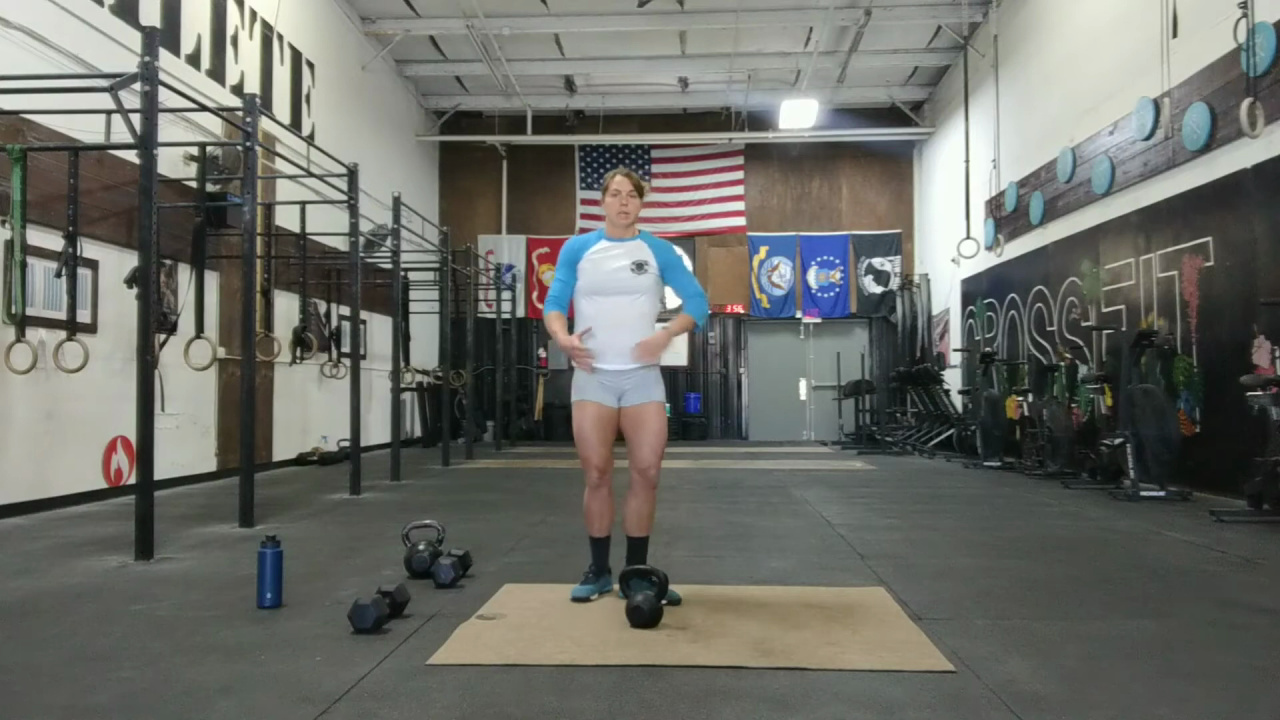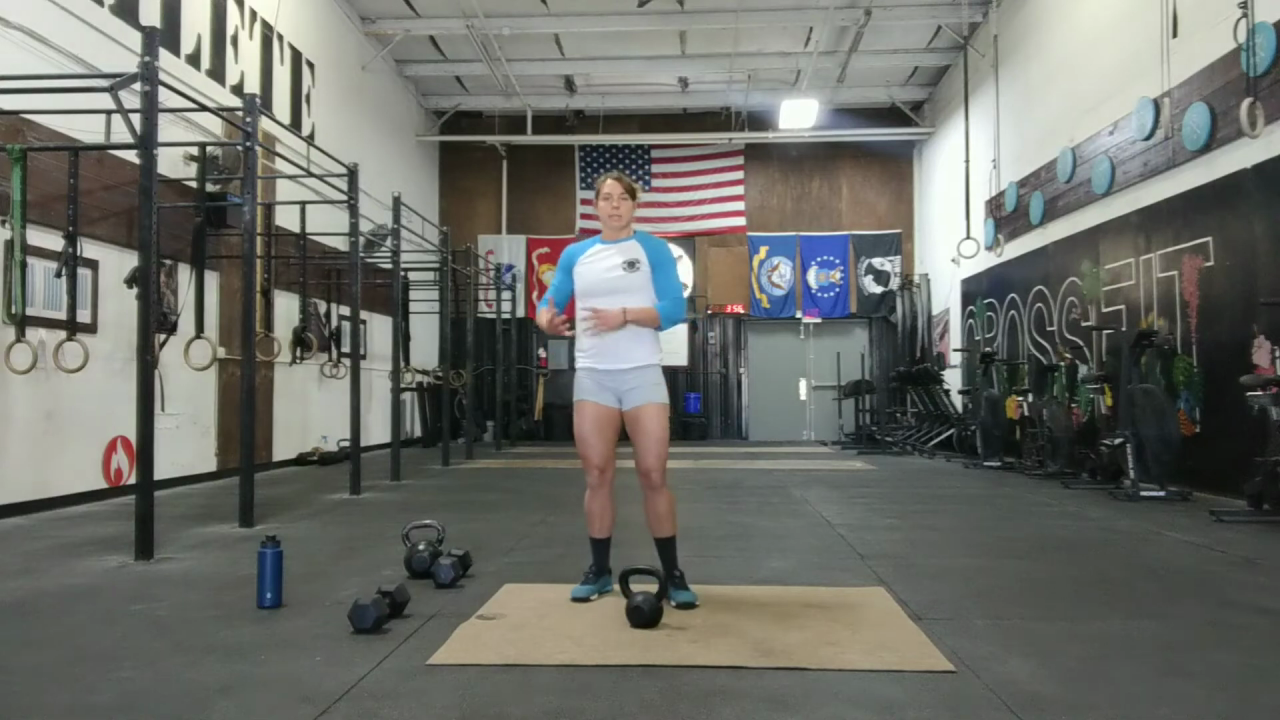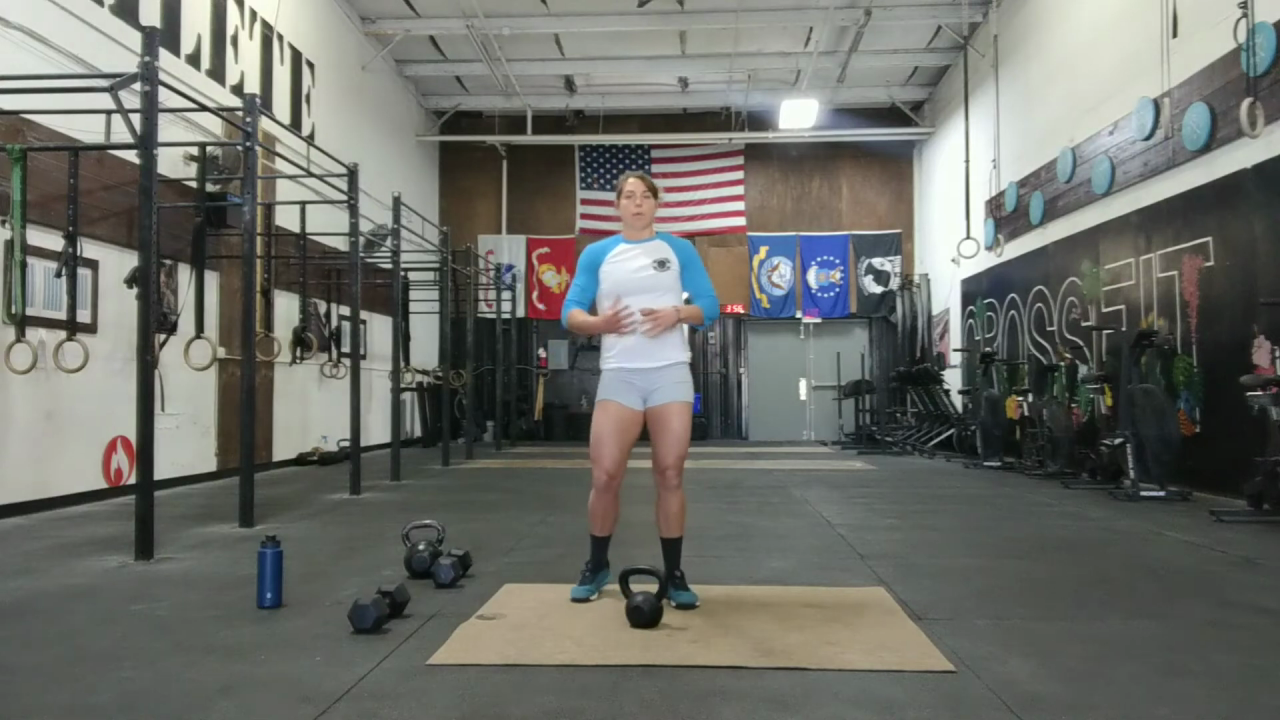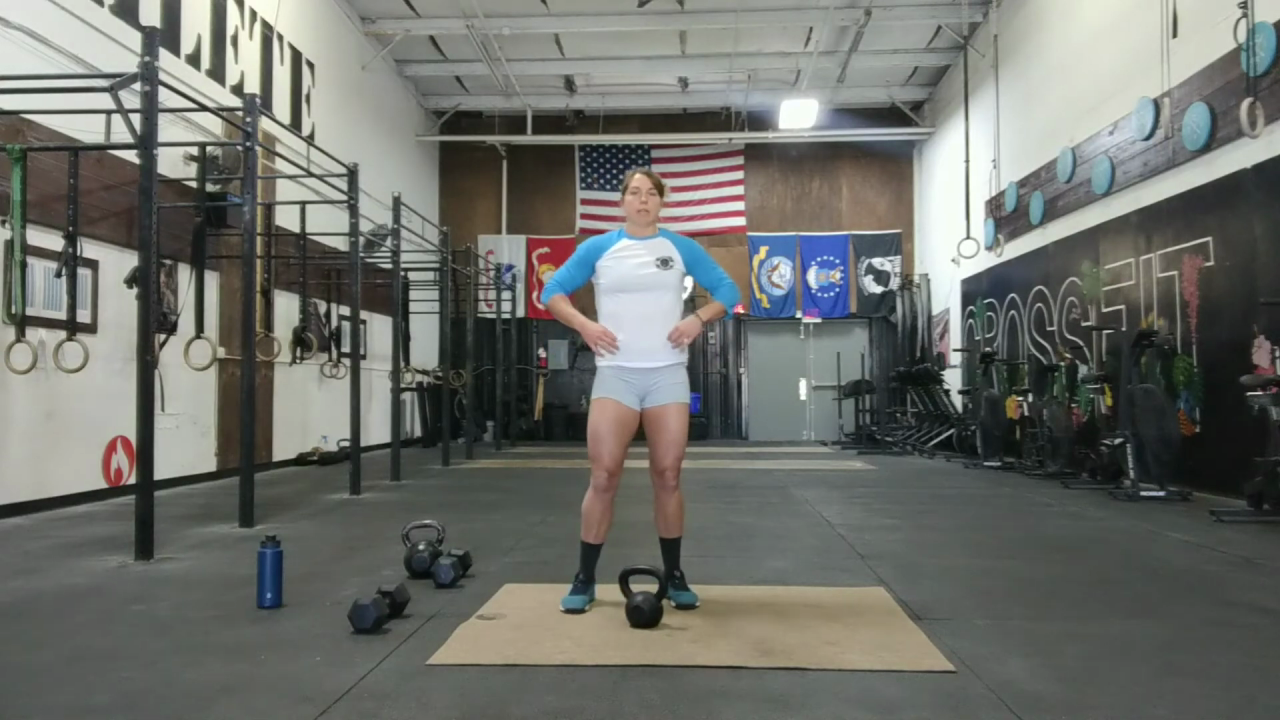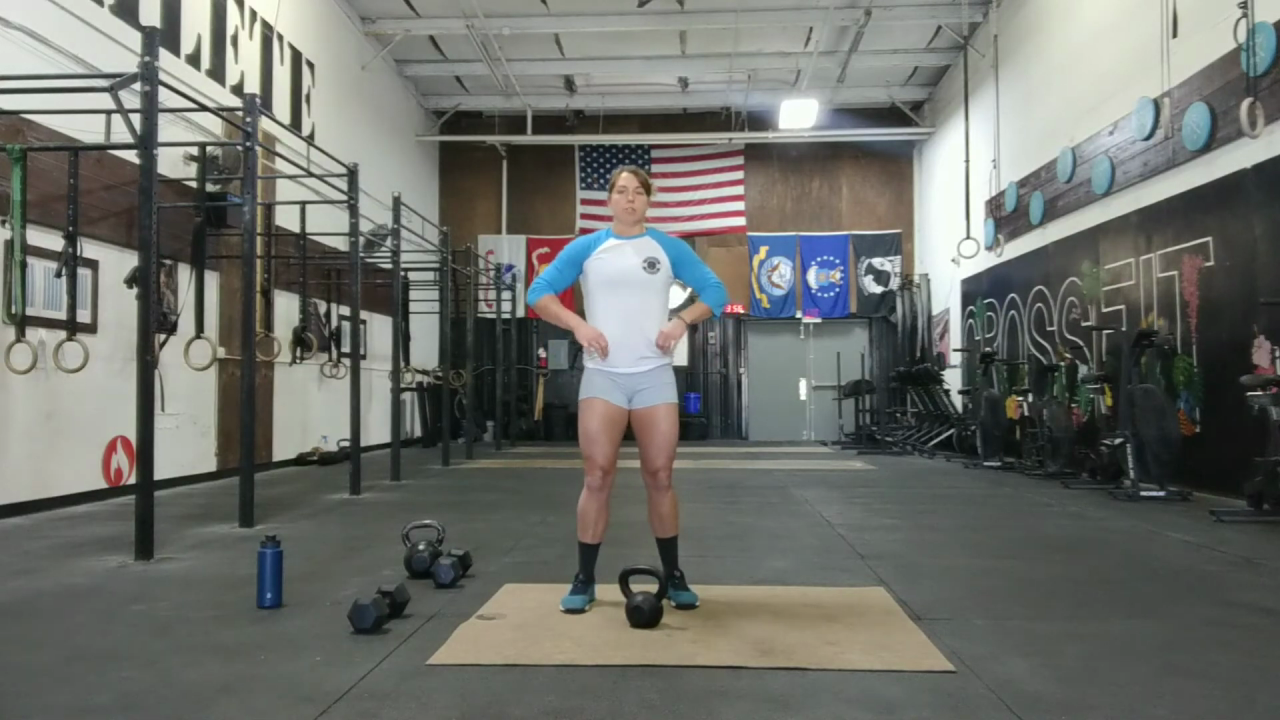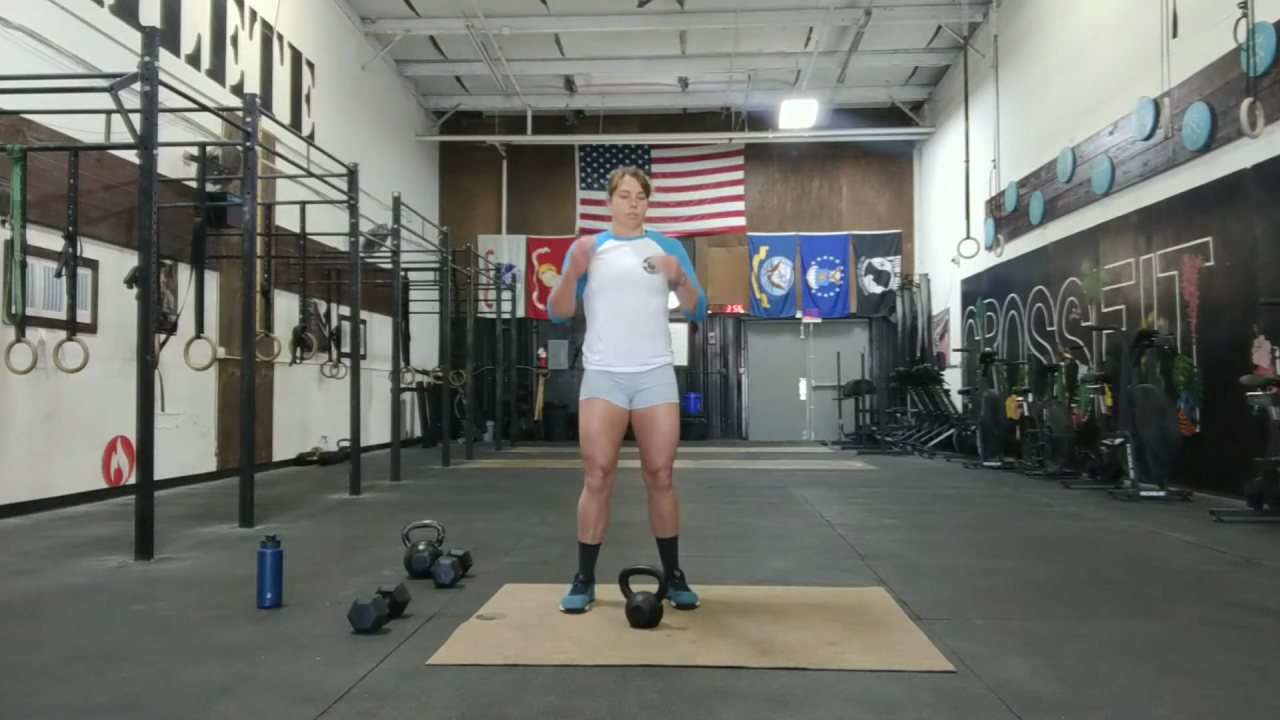
dt=0.4s
person 1, frame 1
left shoulder: (659, 251)
right shoulder: (576, 249)
left elbow: (697, 303)
right elbow: (554, 305)
left wrist: (666, 334)
right wrist: (563, 338)
left hip: (643, 376)
right hip: (592, 375)
left knee: (647, 475)
right knee: (596, 476)
left ankle: (636, 571)
right ankle: (599, 569)
person 1, frame 2
left shoulder: (654, 250)
right shoulder: (574, 255)
left elbow: (673, 309)
right elbow: (550, 302)
left wrist: (624, 315)
right wrist: (548, 322)
left hip: (643, 375)
right hip: (592, 377)
left knee: (653, 477)
right knee: (597, 476)
left ankle: (672, 573)
right ankle: (599, 570)
person 1, frame 3
left shoulder: (679, 250)
right shoulder: (596, 254)
left elbow: (708, 304)
right elbow: (570, 311)
left wrist: (676, 312)
right wrist: (600, 321)
left hip: (671, 375)
right hip: (618, 376)
left knee: (670, 477)
right knee: (605, 476)
left ankle: (674, 575)
right ankle: (597, 565)
person 1, frame 4
left shoulder: (682, 247)
right shoulder: (597, 248)
left elbow: (727, 290)
right elbow: (552, 291)
left wrist: (697, 319)
right wrist: (585, 324)
left hip: (668, 375)
right hip: (615, 374)
left knee: (667, 478)
right knee: (603, 478)
left ankle: (674, 576)
right ankle: (584, 579)
person 1, frame 5
left shoulder: (670, 248)
right shoulder: (584, 248)
left elbow: (715, 292)
right elbow: (538, 293)
left wrist: (683, 322)
right wrist: (578, 326)
left hip: (655, 375)
right hip: (603, 376)
left knee: (660, 477)
right knee: (597, 478)
left ankle: (673, 576)
right ankle: (584, 579)
person 1, frame 6
left shoulder: (667, 247)
right shoulder: (588, 248)
left elbow: (696, 311)
right elbow: (558, 313)
left wrist: (680, 278)
right wrist: (573, 271)
left hip: (656, 375)
right hip: (603, 376)
left knee: (660, 477)
right knee: (597, 478)
left ankle: (673, 576)
right ankle: (584, 579)
